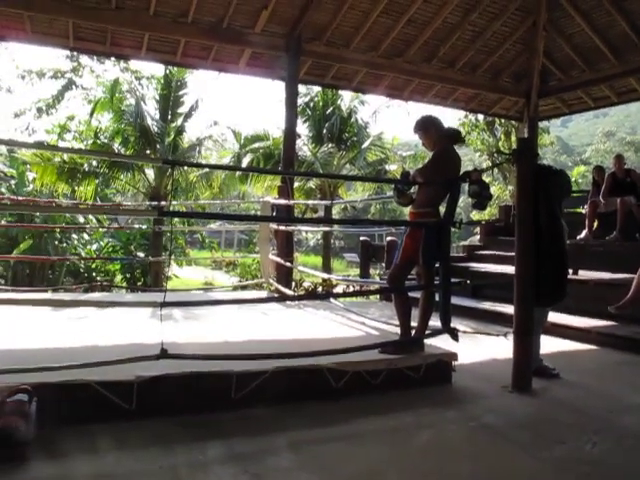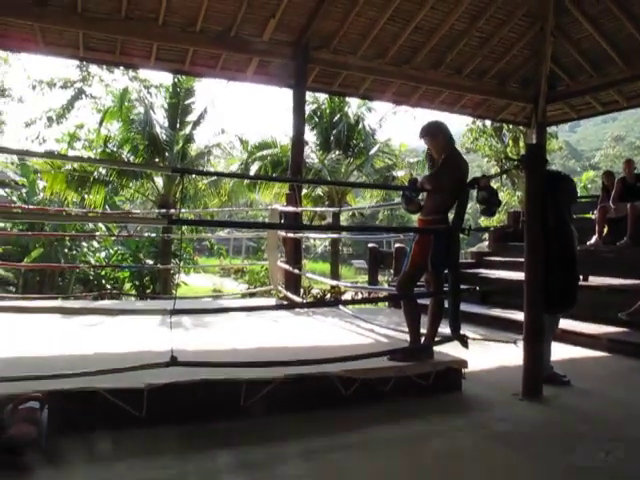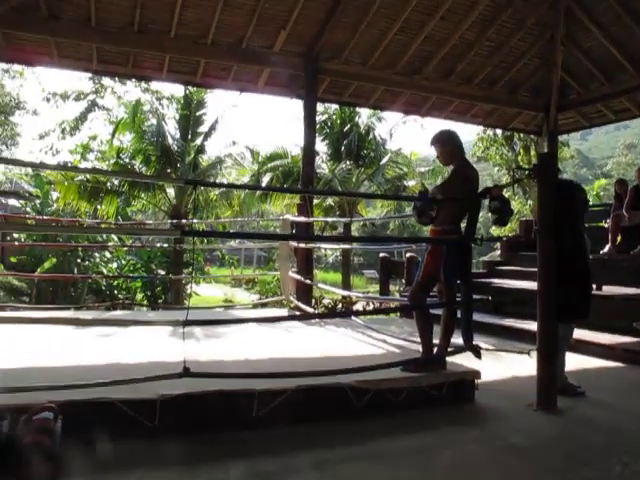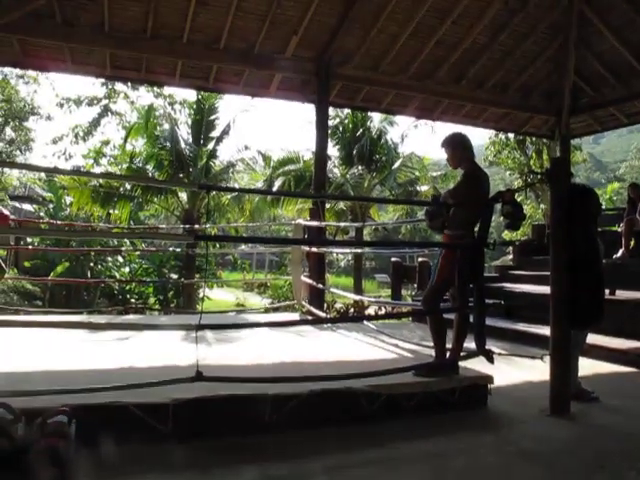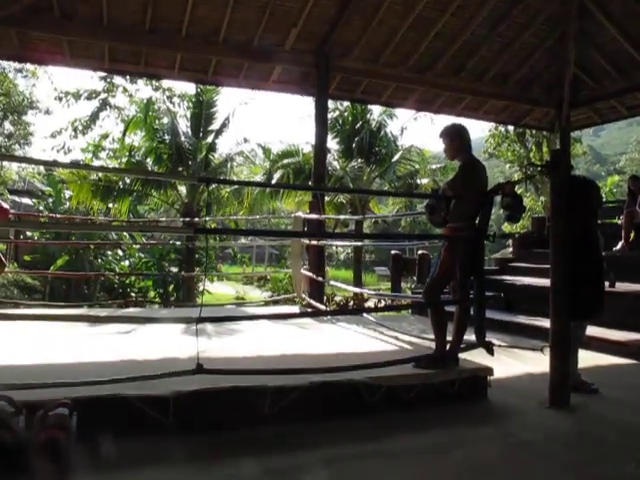
dt=0.3s
person 1, frame 1
left shoulder: (444, 153)
right shoulder: (450, 155)
left elbow: (422, 174)
left wrist: (412, 175)
left hip: (423, 223)
right hip: (431, 222)
left knee: (395, 278)
right knee: (427, 281)
left ankle: (406, 338)
right ankle: (417, 338)
person 1, frame 2
left shoulder: (450, 160)
right shoulder: (457, 161)
left elbow: (429, 182)
left wrist: (420, 182)
left hip: (432, 230)
right hip: (440, 229)
left knee: (405, 285)
right knee: (435, 287)
left ankle: (416, 346)
right ankle: (427, 345)
person 1, frame 3
left shoulder: (461, 171)
right shoulder: (468, 171)
left elbow: (439, 192)
left wrist: (431, 193)
right wrist: (432, 210)
left hip: (444, 240)
right hip: (452, 239)
left knee: (417, 295)
right knee: (448, 297)
left ankle: (428, 356)
right ankle: (439, 356)
person 1, frame 4
left shoulder: (471, 176)
right shoulder: (479, 176)
left elbow: (450, 198)
left wrist: (442, 199)
left hip: (457, 245)
right hip: (466, 244)
left knee: (431, 300)
right knee: (460, 302)
left ankle: (441, 361)
right ankle: (452, 361)
person 1, frame 5
left shoulder: (468, 167)
right shoulder: (477, 167)
left elbow: (448, 190)
left wrist: (442, 192)
left hip: (458, 237)
right hip: (467, 237)
left knee: (432, 291)
right knee: (461, 294)
left ankle: (440, 353)
right ankle: (452, 352)
person 2, frame 1
left shoulder: (546, 208)
right shoulder: (545, 209)
right elbow: (550, 239)
left hip: (544, 264)
right hip: (544, 266)
left knee: (537, 313)
right knee: (538, 313)
left ankle: (533, 360)
right ankle: (534, 362)
person 2, frame 2
left shoulder: (555, 215)
right shoulder: (555, 217)
right elbow: (559, 246)
left hip: (553, 272)
right hip: (554, 274)
left knee: (547, 322)
right knee: (548, 322)
left ankle: (544, 367)
right ankle: (544, 370)
person 2, frame 3
left shoulder: (565, 218)
right shoulder: (568, 219)
right elbow: (575, 246)
left hip: (565, 279)
right hip: (568, 279)
left knee: (561, 330)
right knee: (562, 329)
left ankle: (558, 377)
right ankle: (558, 380)
person 2, frame 4
left shoulder: (573, 207)
right shoulder: (582, 207)
left hip: (577, 274)
right hip: (581, 275)
left knee: (575, 329)
right knee: (577, 329)
left ankle: (571, 381)
right ankle: (572, 384)
person 2, frame 5
left shoulder: (568, 190)
right shoulder: (582, 189)
left hip: (577, 261)
right hip: (582, 262)
left knee: (575, 317)
right knee: (578, 317)
left ankle: (570, 372)
right ankle: (571, 375)
